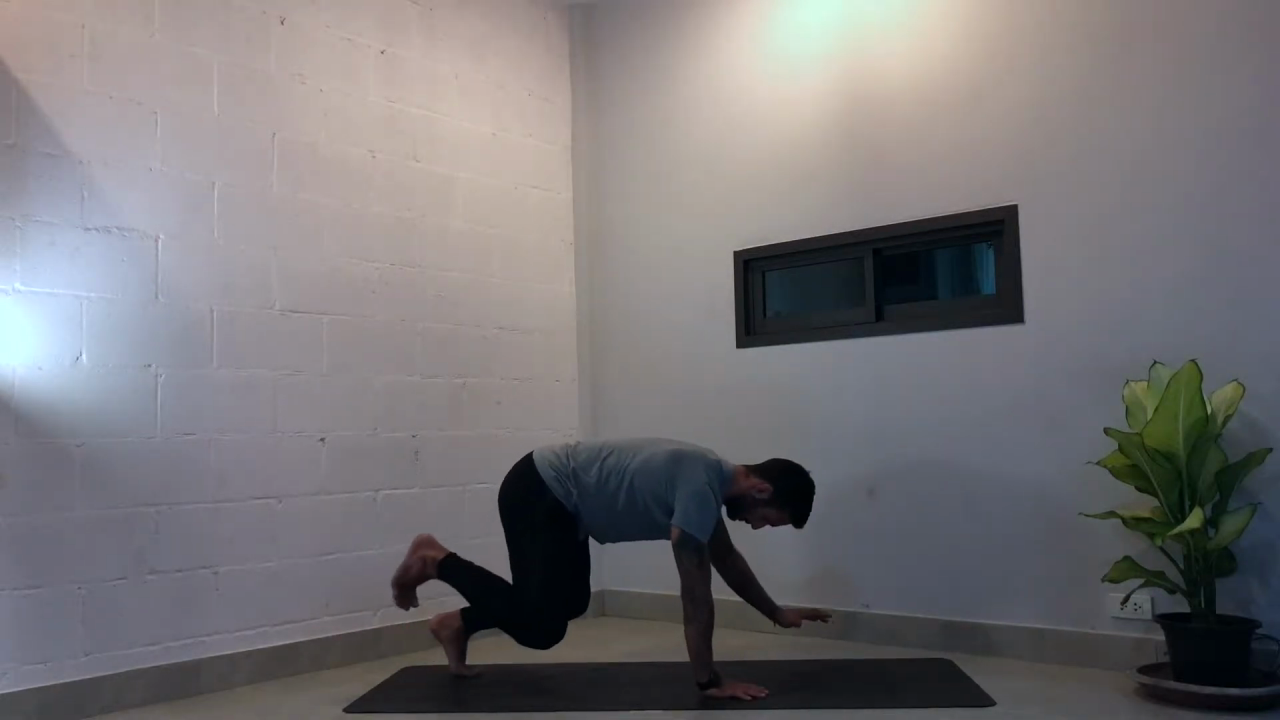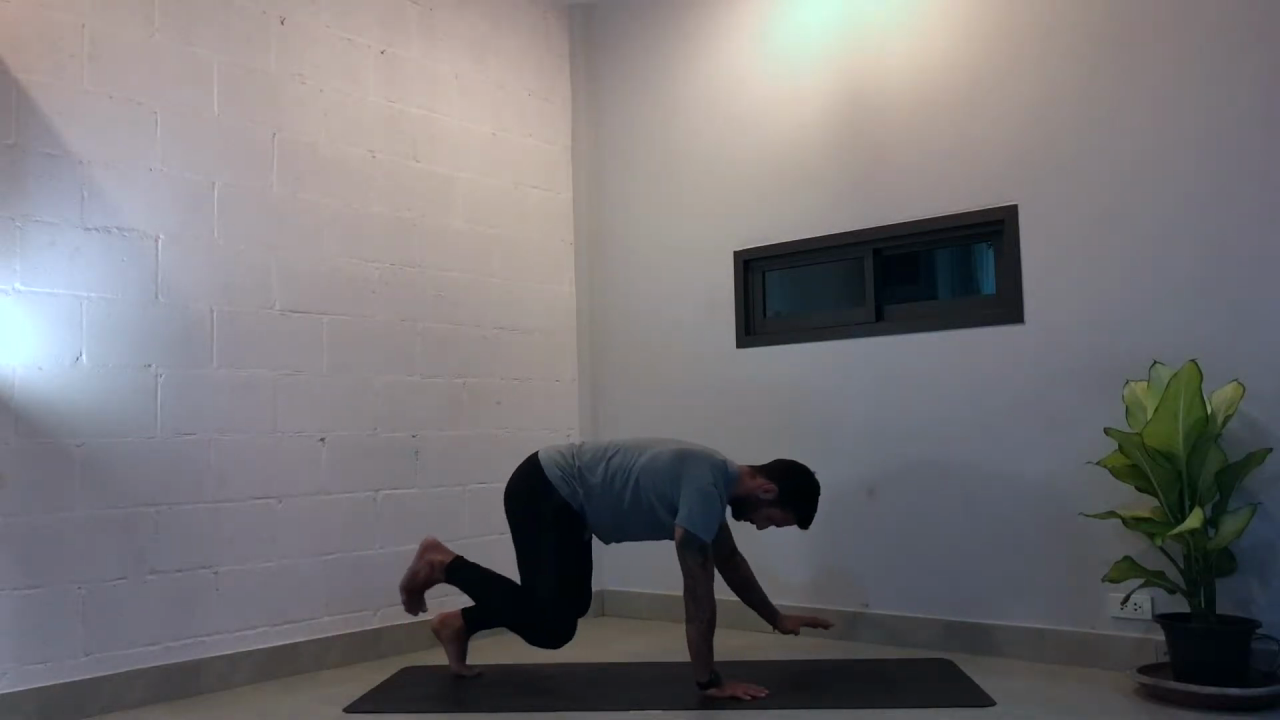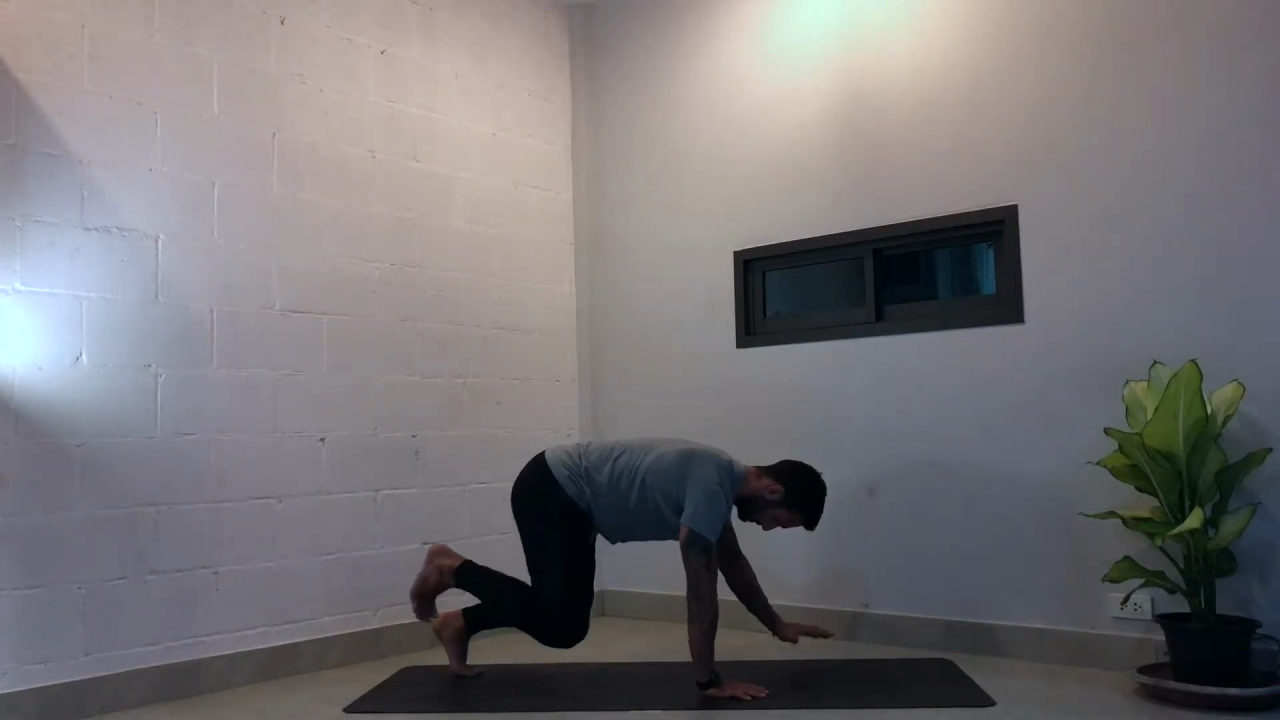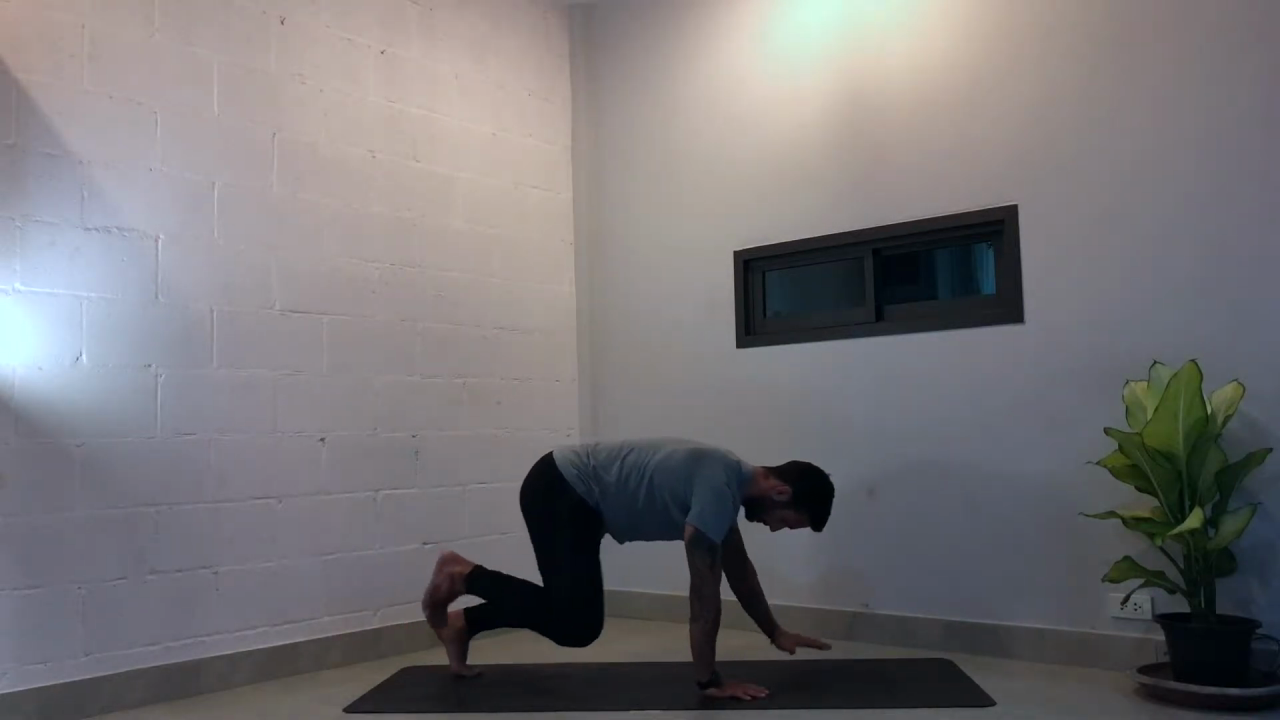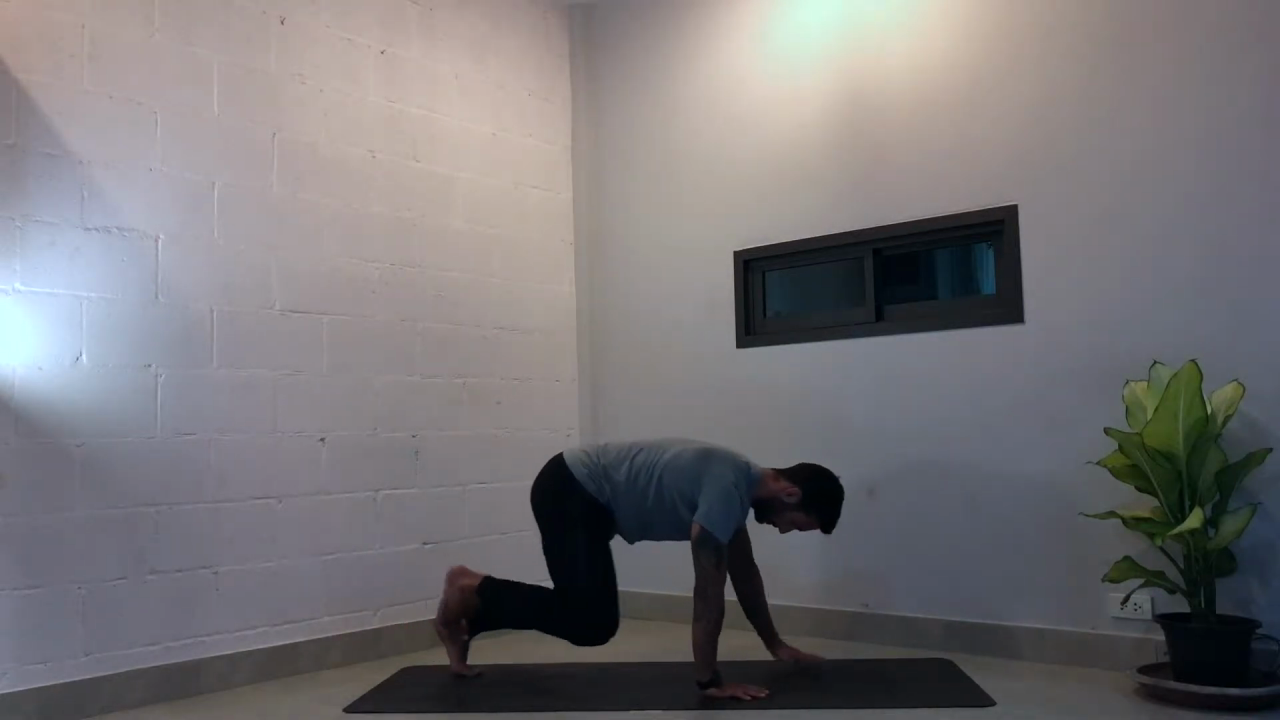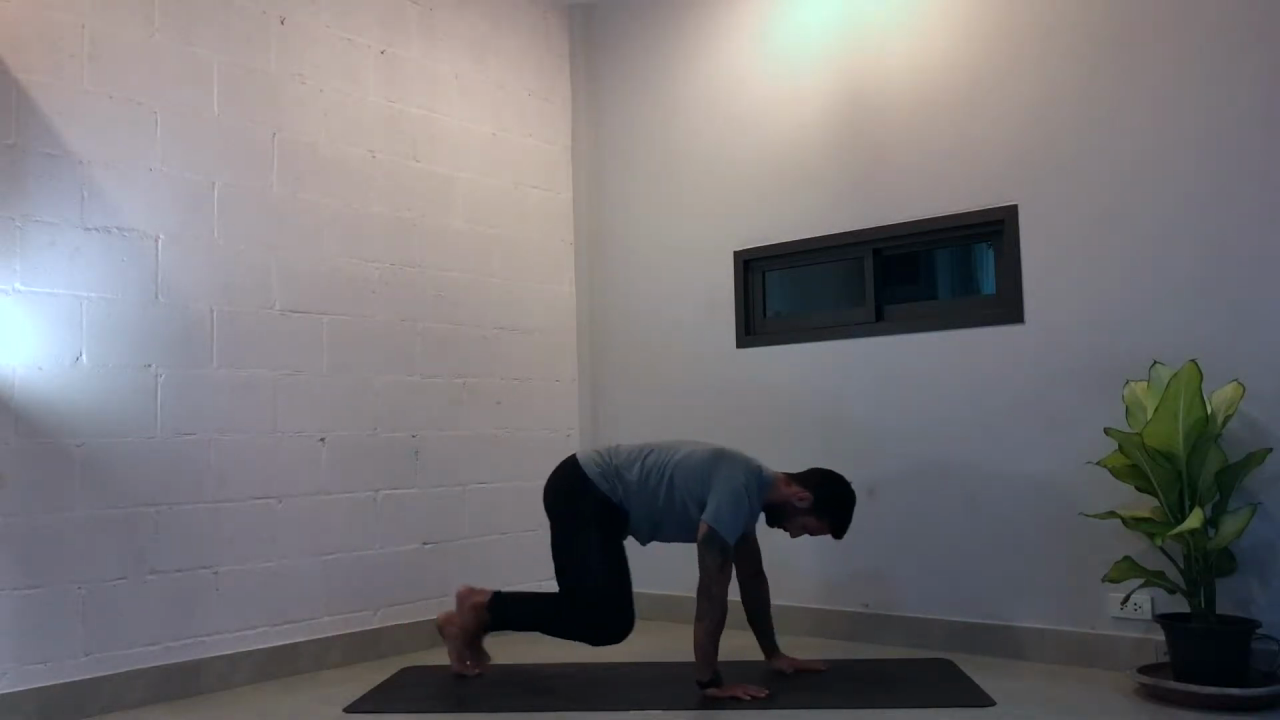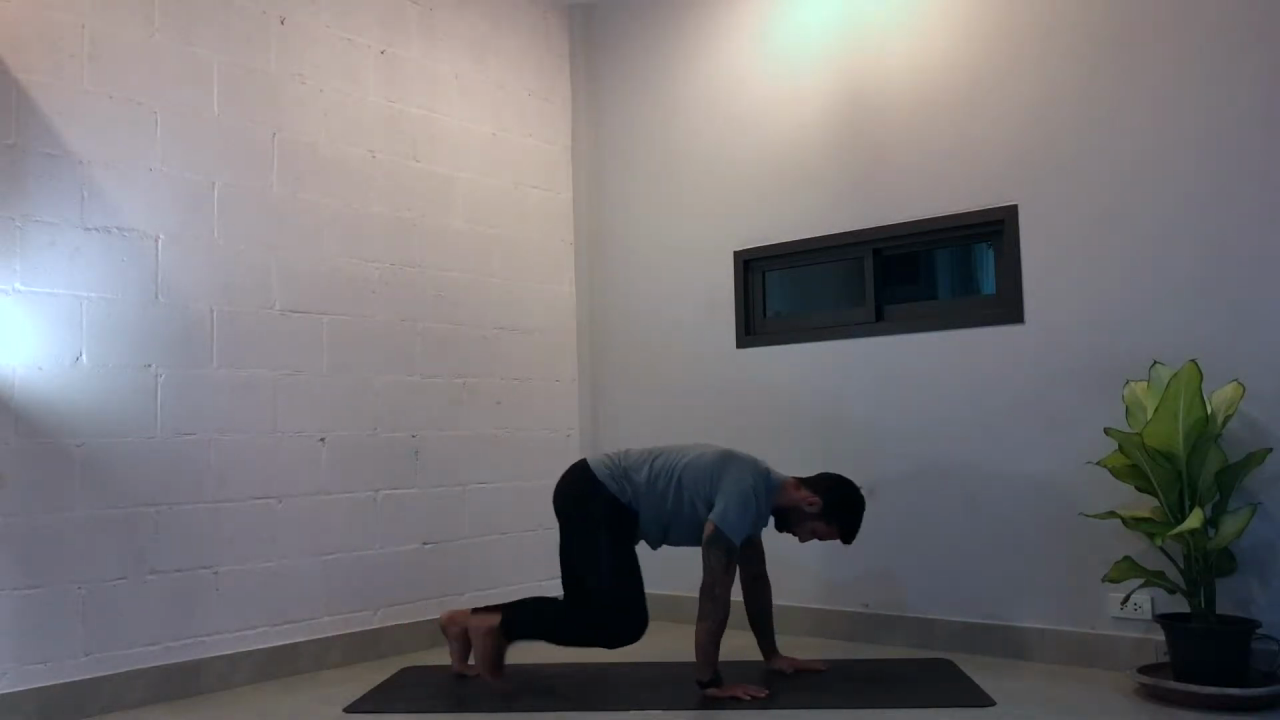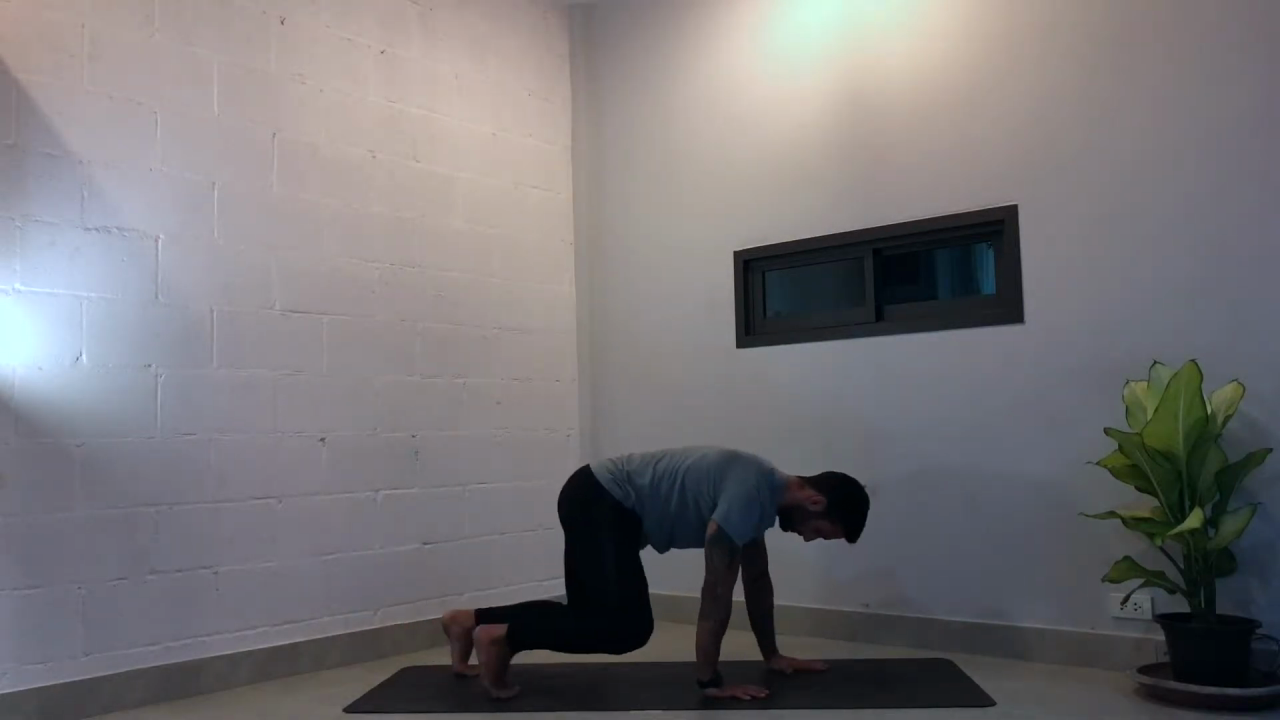
dt=0.1s
person 1, frame 1
left shoulder: (710, 478)
right shoulder: (700, 487)
left elbow: (727, 560)
right elbow: (696, 592)
left wrist: (777, 614)
right wrist: (708, 681)
left hip: (555, 495)
right hip: (537, 491)
left knee: (570, 603)
right knee: (541, 626)
left ankle: (456, 624)
right ankle: (437, 560)
person 1, frame 2
left shoulder: (714, 477)
right shoulder: (705, 487)
left elbow: (730, 562)
right elbow: (698, 592)
left wrist: (777, 620)
right wrist: (708, 681)
left hip: (559, 492)
right hip: (543, 491)
left knee: (571, 603)
right knee: (550, 626)
left ankle: (458, 623)
right ankle: (443, 564)
person 1, frame 3
left shoulder: (720, 480)
right shoulder: (711, 486)
left elbow: (733, 565)
right elbow: (702, 592)
left wrist: (776, 625)
right wrist: (708, 680)
left hip: (566, 494)
right hip: (550, 490)
left knee: (568, 606)
right knee: (563, 625)
left ankle: (459, 623)
right ankle: (453, 569)
person 1, frame 4
left shoulder: (728, 480)
right shoulder: (719, 486)
left elbow: (738, 568)
right elbow: (705, 591)
left wrist: (776, 633)
right wrist: (708, 680)
left hip: (573, 491)
right hip: (559, 490)
left knee: (574, 605)
right knee: (576, 624)
left ankle: (461, 623)
right ankle: (463, 576)
person 1, frame 5
left shoulder: (739, 485)
right shoulder: (728, 487)
left elbow: (743, 571)
right elbow: (709, 590)
left wrist: (775, 645)
right wrist: (708, 680)
left hip: (585, 494)
right hip: (569, 490)
left knee: (578, 606)
right knee: (594, 622)
left ankle: (464, 619)
right ankle: (473, 589)
person 1, frame 6
left shoulder: (749, 488)
right shoulder: (738, 489)
left elbow: (751, 576)
right elbow: (713, 590)
left wrist: (773, 653)
right wrist: (708, 679)
left hip: (595, 494)
right hip: (582, 491)
left knee: (585, 607)
right knee: (609, 621)
left ankle: (466, 622)
right ankle: (483, 606)
person 1, frame 7
left shoulder: (758, 494)
right shoulder: (746, 490)
left elbow: (754, 578)
right elbow: (715, 590)
left wrist: (771, 654)
right wrist: (709, 679)
left hip: (605, 499)
right hip: (593, 493)
left knee: (585, 612)
right knee: (623, 622)
left ankle: (467, 621)
right ankle: (498, 626)
person 1, frame 8
left shoulder: (762, 495)
right shoulder: (750, 490)
left elbow: (756, 578)
right elbow: (717, 590)
left wrist: (772, 654)
right wrist: (709, 679)
left hip: (609, 503)
right hip: (597, 500)
left knee: (588, 616)
right knee: (628, 627)
left ankle: (470, 623)
right ankle: (503, 637)
